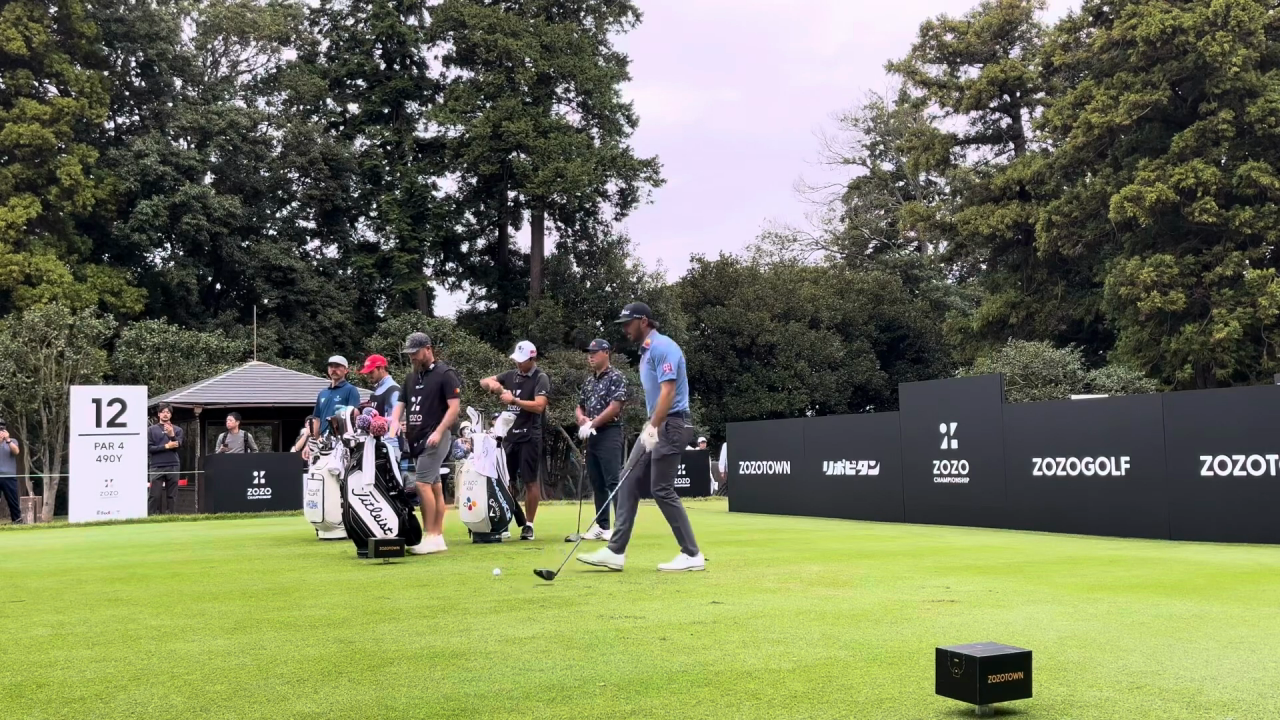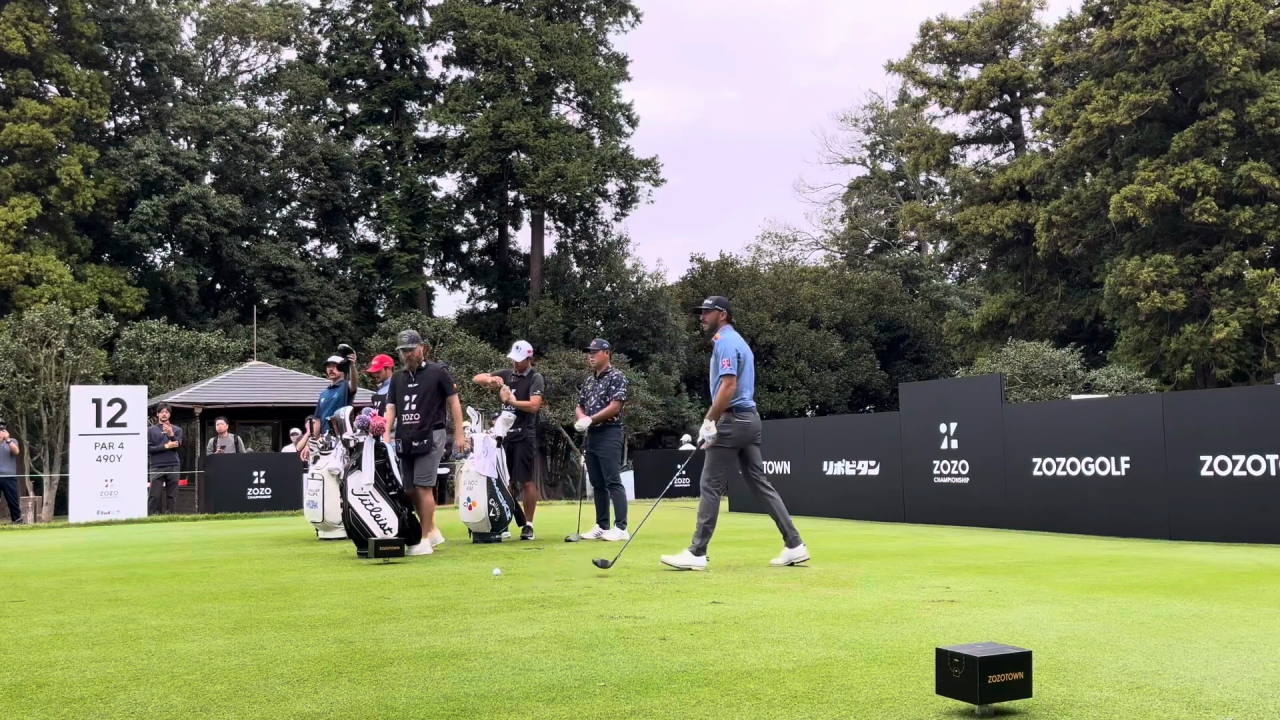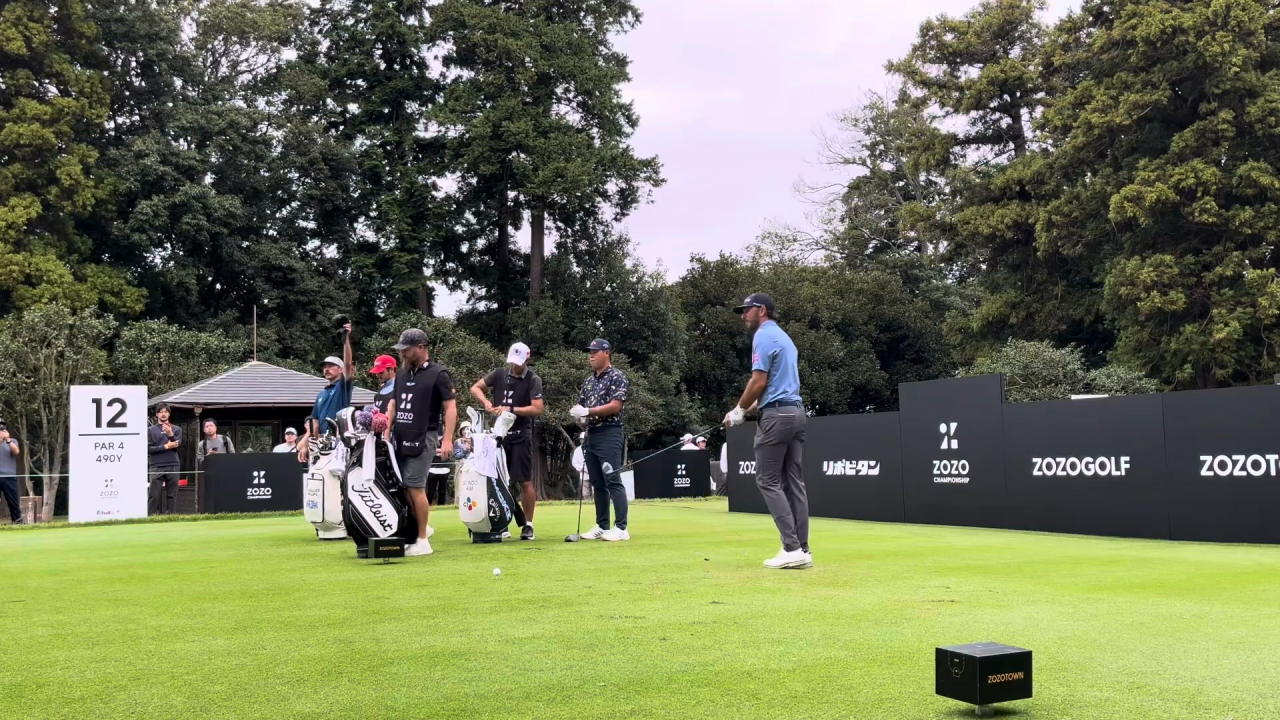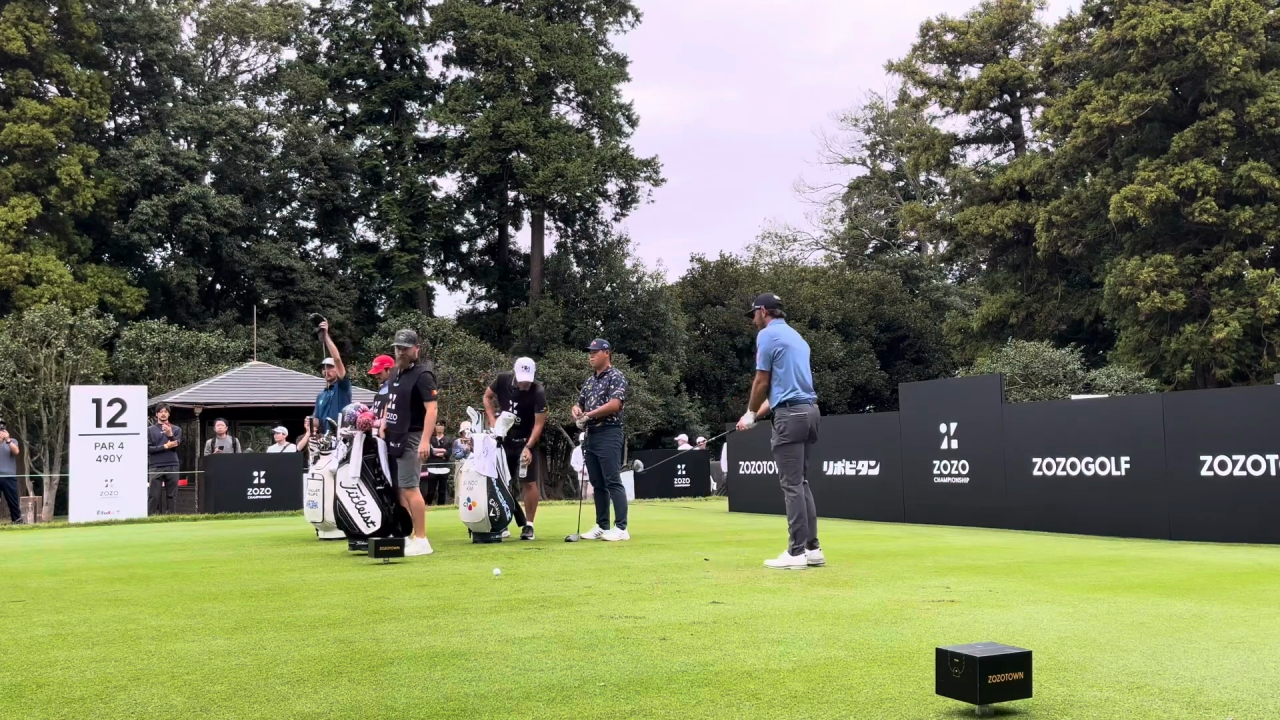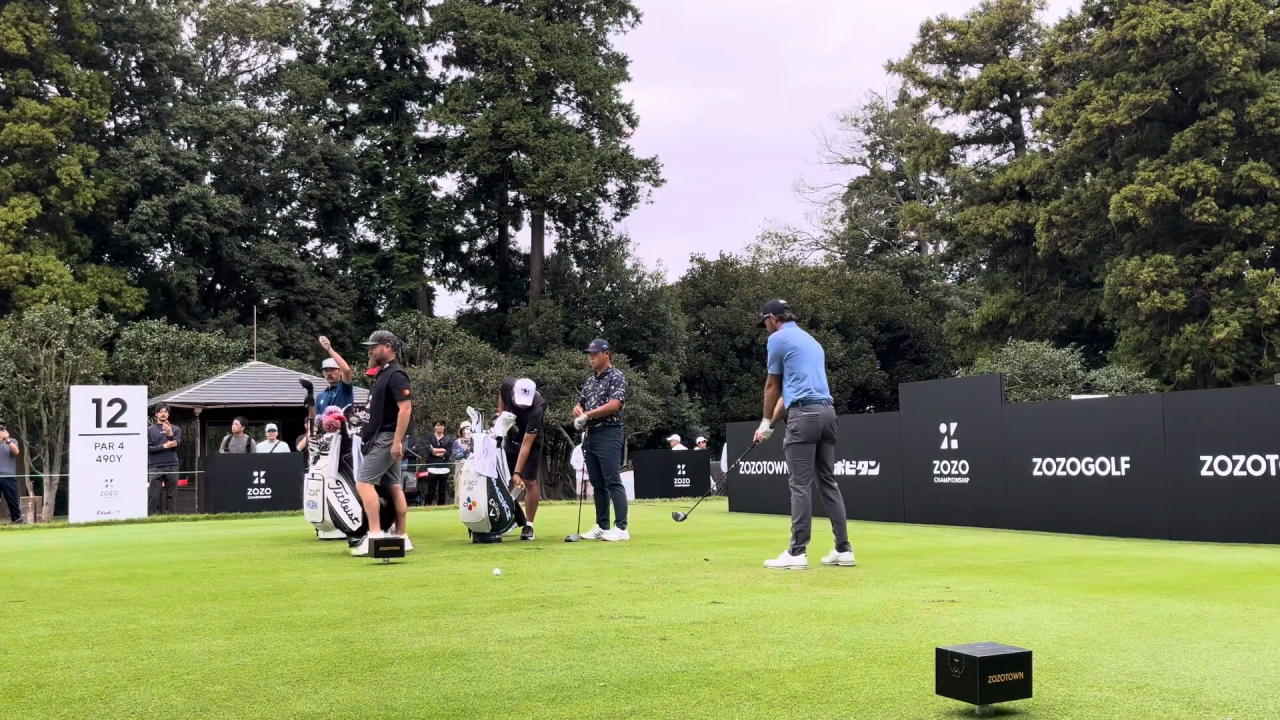
dt=0.5s
person 1, frame 1
left shoulder: (663, 348)
right shoulder: (646, 351)
left elbow: (669, 391)
left wrist: (653, 426)
right wrist: (650, 428)
left hip: (672, 426)
right hip: (656, 427)
left knee: (662, 491)
right knee: (629, 484)
left ankle: (692, 555)
right ankle: (615, 551)
person 1, frame 2
left shoulder: (725, 341)
right shoulder: (734, 340)
left elbow: (729, 386)
left wrist: (709, 421)
right wrist: (714, 421)
left hip: (732, 420)
right hip: (746, 419)
left knee: (711, 484)
right knee: (759, 484)
left ankle: (697, 553)
right ankle: (794, 545)
person 1, frame 3
left shoulder: (764, 336)
right shoulder: (782, 337)
left elbow: (759, 381)
left wrist: (739, 408)
right wrist: (745, 409)
left hip: (777, 416)
right hip: (794, 412)
left knee: (768, 482)
right knee: (794, 483)
left ankle: (791, 548)
right ankle: (802, 549)
person 1, frame 4
left shoulder: (768, 334)
right shoulder: (796, 337)
left elbow: (762, 382)
left wrist: (750, 413)
right wrist: (758, 413)
left hip: (790, 414)
right hip: (808, 411)
left knee: (791, 485)
right knee: (800, 483)
left ankle: (796, 553)
right ankle: (811, 547)
person 1, frame 5
left shoulder: (778, 339)
right shoulder: (811, 341)
left elbow: (773, 388)
left wrist: (766, 423)
right wrist: (772, 420)
left hip: (804, 414)
right hip: (827, 411)
left knee: (800, 485)
right knee: (828, 482)
left ankle: (797, 552)
right ankle: (843, 549)
person 2, frame 1
left shoulder: (445, 374)
right shoulder: (411, 378)
left elbow: (454, 407)
right elbow: (400, 405)
left wrist: (439, 432)
right wrist: (394, 425)
left hip: (436, 438)
right hip: (416, 438)
left knee: (423, 484)
right knee: (434, 487)
left ankle: (429, 537)
right ankle: (437, 537)
person 2, frame 2
left shoulder: (437, 372)
right shoulder: (398, 378)
left elbow: (453, 403)
right elbow: (391, 408)
left wrist: (459, 434)
right wrist: (386, 434)
left hip: (430, 437)
right hip: (406, 439)
left knee: (423, 488)
right knee: (412, 490)
left ankle: (424, 540)
right ankle: (432, 532)
person 2, frame 3
left shoulder: (438, 375)
right shoulder: (401, 374)
left elbow: (450, 408)
right elbow: (393, 404)
left wrist: (447, 440)
right wrist: (386, 431)
left hip: (422, 438)
right hip: (400, 439)
left knee: (415, 488)
left ankle: (422, 541)
right ankle: (419, 529)
person 2, frame 4
left shoulder: (422, 375)
right shoulder: (396, 374)
left elbow: (432, 409)
left wrist: (425, 441)
right wrist: (382, 427)
left hip: (411, 438)
right hip: (394, 438)
left knee: (409, 488)
right knee: (396, 488)
left ankle: (421, 540)
person 2, frame 5
left shoulder: (396, 375)
right shoulder: (383, 373)
left elbow: (405, 409)
left wrist: (398, 441)
right wrist: (366, 429)
left hip: (387, 438)
right hip: (379, 437)
left knee: (364, 483)
right knee: (393, 487)
left ankle: (374, 534)
right ankle: (402, 537)
person 3, frame 1
left shoulder: (616, 377)
right shoulder: (589, 381)
left elbow: (614, 407)
right elbow: (579, 407)
left wrist: (591, 424)
right wrist: (582, 419)
left hip: (609, 434)
right hip: (592, 436)
left knee: (613, 482)
right knee: (597, 484)
right ankle: (601, 526)
person 3, frame 2
left shoulder: (616, 377)
right shoulder: (589, 381)
left elbow: (615, 407)
right elbow: (579, 406)
left wrist: (590, 419)
right wrist: (581, 416)
left hip: (609, 434)
right hip: (592, 435)
left knee: (613, 482)
right knee: (597, 484)
left ankle: (621, 527)
right ankle: (602, 526)
person 3, frame 3
left shoulder: (616, 377)
right shoulder: (589, 381)
left elbow: (615, 405)
right elbow: (580, 406)
left wrist: (587, 411)
right wrist: (578, 415)
left hip: (609, 434)
right hip: (592, 435)
left knee: (613, 481)
right knee: (598, 484)
left ankle: (621, 527)
right ankle: (602, 526)
person 3, frame 4
left shoulder: (616, 377)
right shoulder: (589, 381)
left elbow: (614, 405)
right elbow: (579, 404)
left wrist: (587, 415)
right wrist: (576, 410)
left hip: (609, 435)
right hip: (591, 435)
left knee: (613, 482)
right knee: (597, 484)
left ankle: (621, 528)
right ankle: (602, 526)
person 3, frame 5
left shoulder: (616, 377)
right shoulder: (590, 381)
left elbow: (613, 405)
right elbow: (581, 405)
left wrist: (586, 414)
right wrist: (577, 409)
left hip: (609, 435)
right hip: (591, 436)
left knee: (613, 482)
right knee: (598, 484)
left ankle: (621, 528)
right ankle: (601, 526)
person 4, frame 1
left shoulder: (540, 378)
right shoulder: (511, 375)
left elbow: (539, 406)
right elbow: (483, 382)
left wrist: (514, 400)
right wrist: (492, 383)
left hip: (529, 437)
right hip: (509, 435)
left knee: (530, 482)
left ankle: (529, 525)
person 4, frame 2
left shoulder: (535, 378)
right shoulder: (506, 374)
left elbow: (534, 406)
right elbow: (477, 378)
left wrist: (511, 401)
right wrist: (490, 379)
left hip: (523, 436)
right hip: (504, 435)
left knee: (526, 482)
left ankle: (528, 525)
person 4, frame 3
left shoulder: (533, 380)
right shoulder: (499, 374)
left elbow: (538, 408)
right elbow: (475, 387)
left wrist: (512, 410)
right wrist: (485, 401)
left hip: (520, 437)
left knee: (524, 481)
left ankle: (528, 525)
person 4, frame 4
left shoulder: (538, 391)
right shoulder: (502, 379)
left elbow: (539, 424)
right elbow: (487, 396)
left wrist: (528, 447)
right wrist: (491, 419)
left hip: (527, 442)
right hip: (504, 439)
left knee: (529, 483)
left ankle: (529, 525)
person 4, frame 5
left shoulder: (536, 410)
right shoulder: (507, 385)
left elbow: (526, 445)
left wrist: (517, 472)
left hip: (530, 443)
right hip: (509, 440)
left knee: (530, 482)
left ankle: (529, 525)
